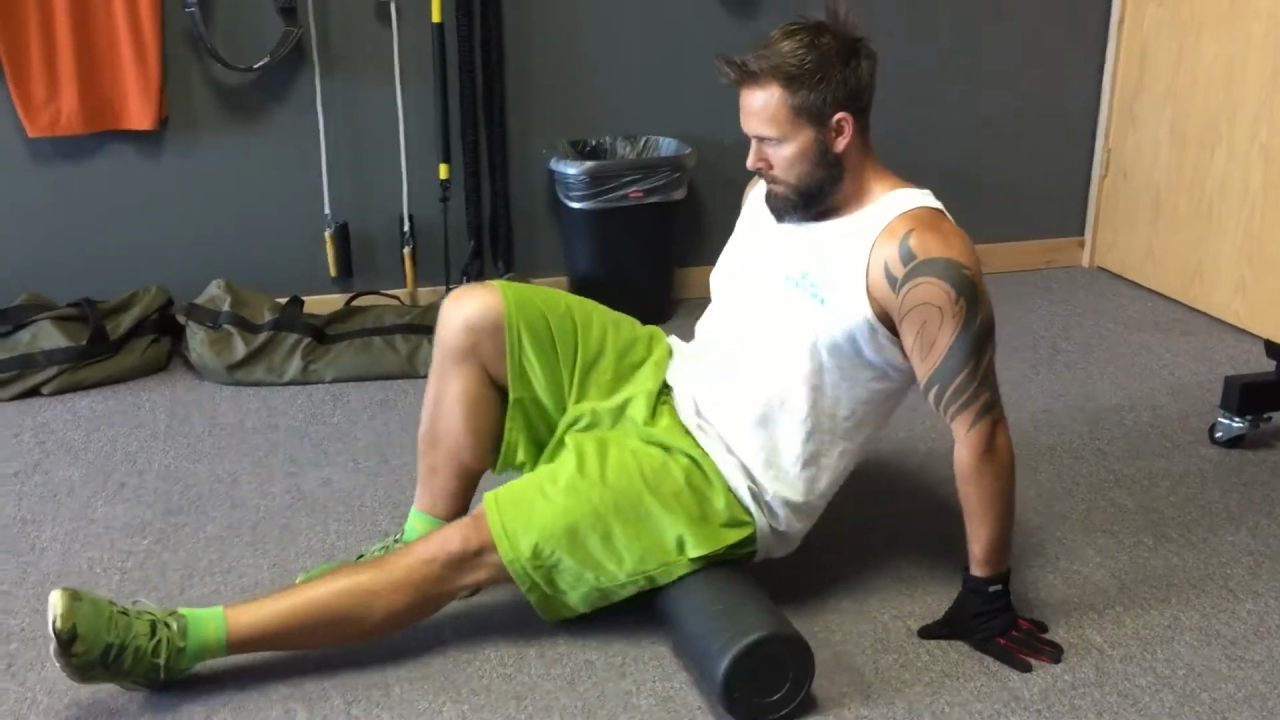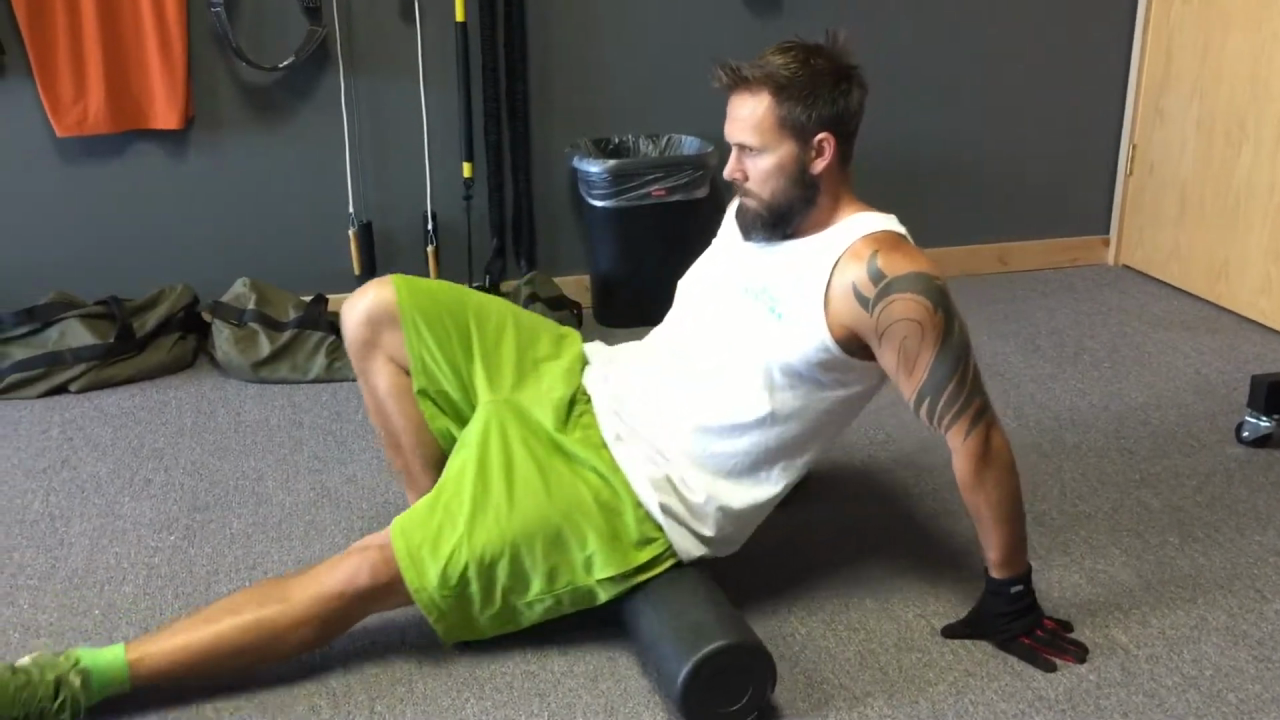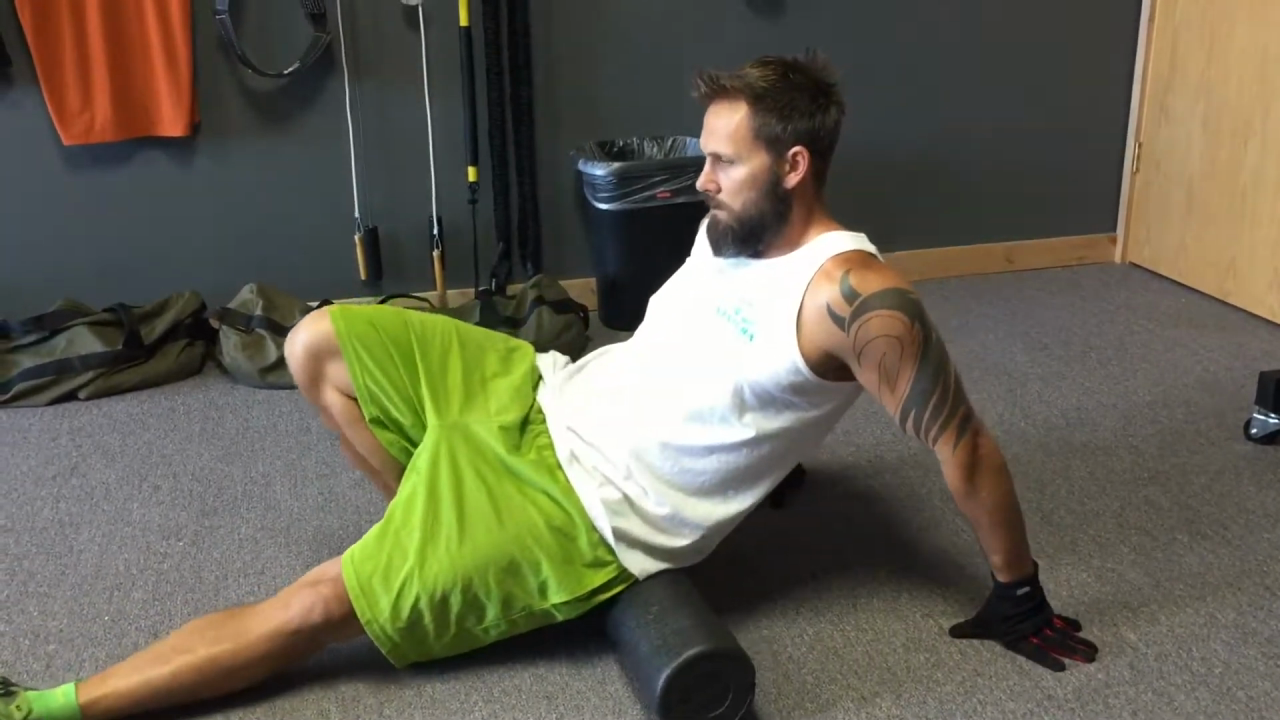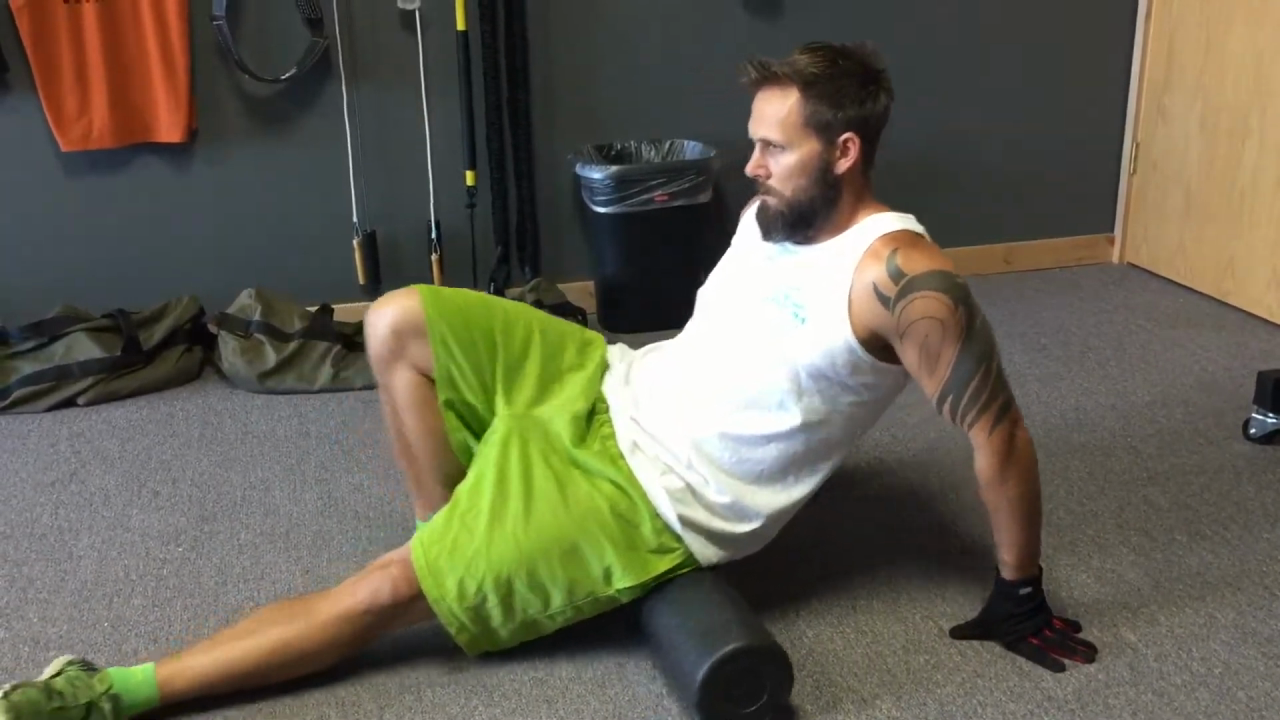
dt=0.5s
person 1, frame 1
left shoulder: (914, 252)
right shoulder: (776, 188)
left elbow: (977, 427)
left wrist: (986, 596)
left hip: (715, 481)
right hip: (665, 384)
left knee: (460, 556)
right knee: (475, 316)
left ankle: (180, 641)
right ankle: (420, 533)
person 1, frame 2
left shoulder: (877, 275)
right shoulder: (760, 207)
left elbow: (973, 436)
left wrist: (1008, 596)
left hip: (633, 494)
right hip: (591, 385)
left knee: (365, 575)
right knee: (379, 311)
right ankle: (448, 525)
person 1, frame 3
left shoulder: (850, 296)
right shoulder: (736, 224)
left elbow: (962, 444)
left wrist: (1016, 596)
left hip: (591, 511)
right hip: (545, 400)
left knee: (321, 603)
right knee: (319, 343)
right ankle: (432, 533)
person 1, frame 4
left shoulder: (895, 275)
right shoulder: (776, 213)
left elbow: (997, 432)
left wrist: (1020, 597)
left hip: (650, 499)
right hip: (609, 393)
left knee: (388, 590)
right knee: (403, 321)
right ankle: (450, 531)
